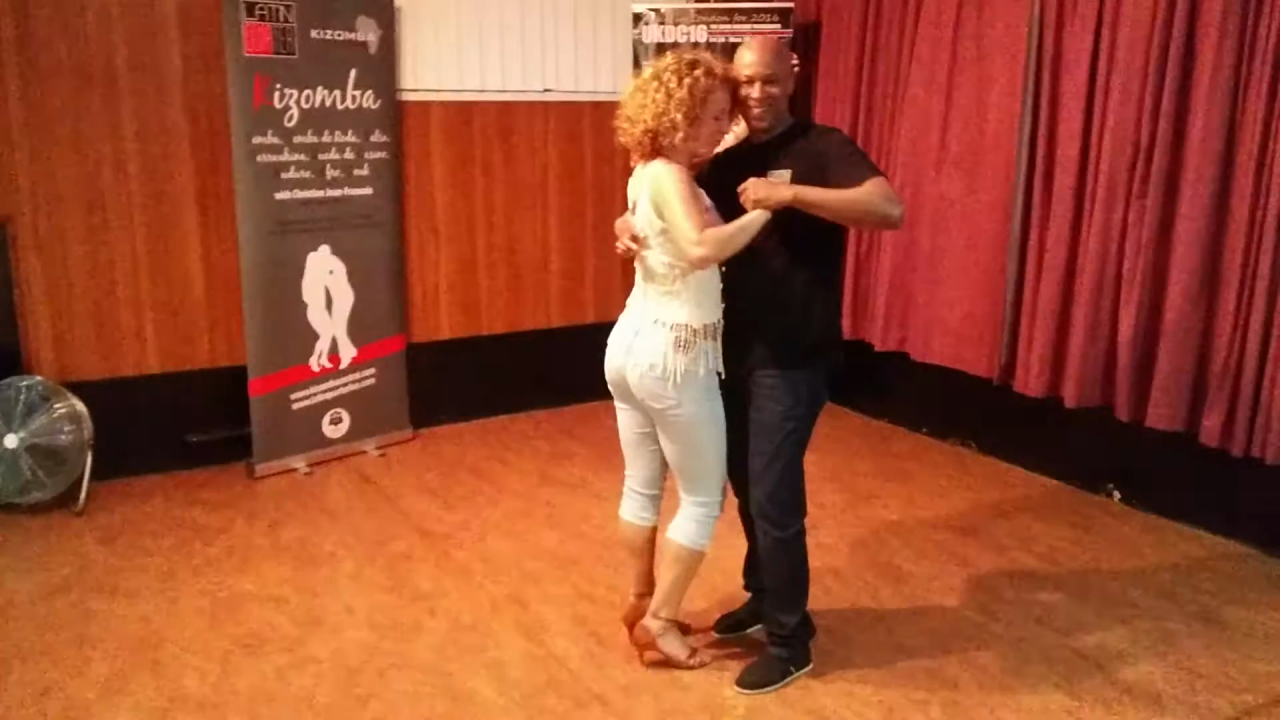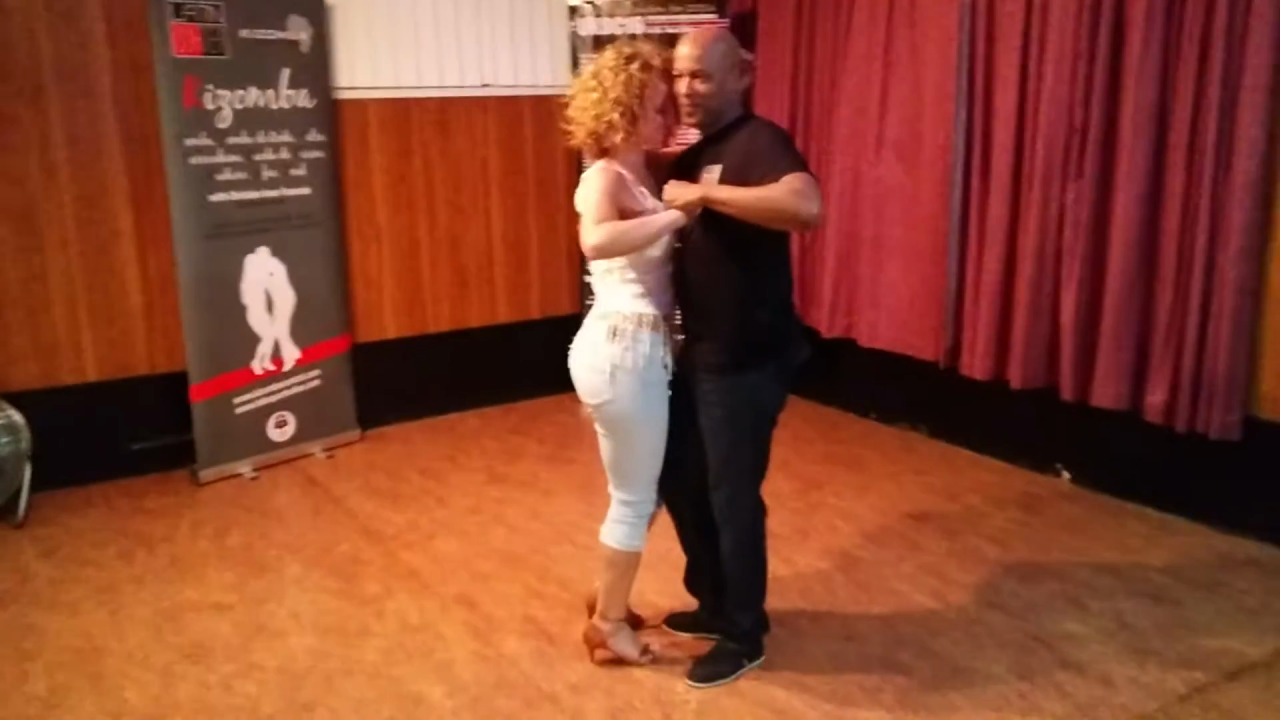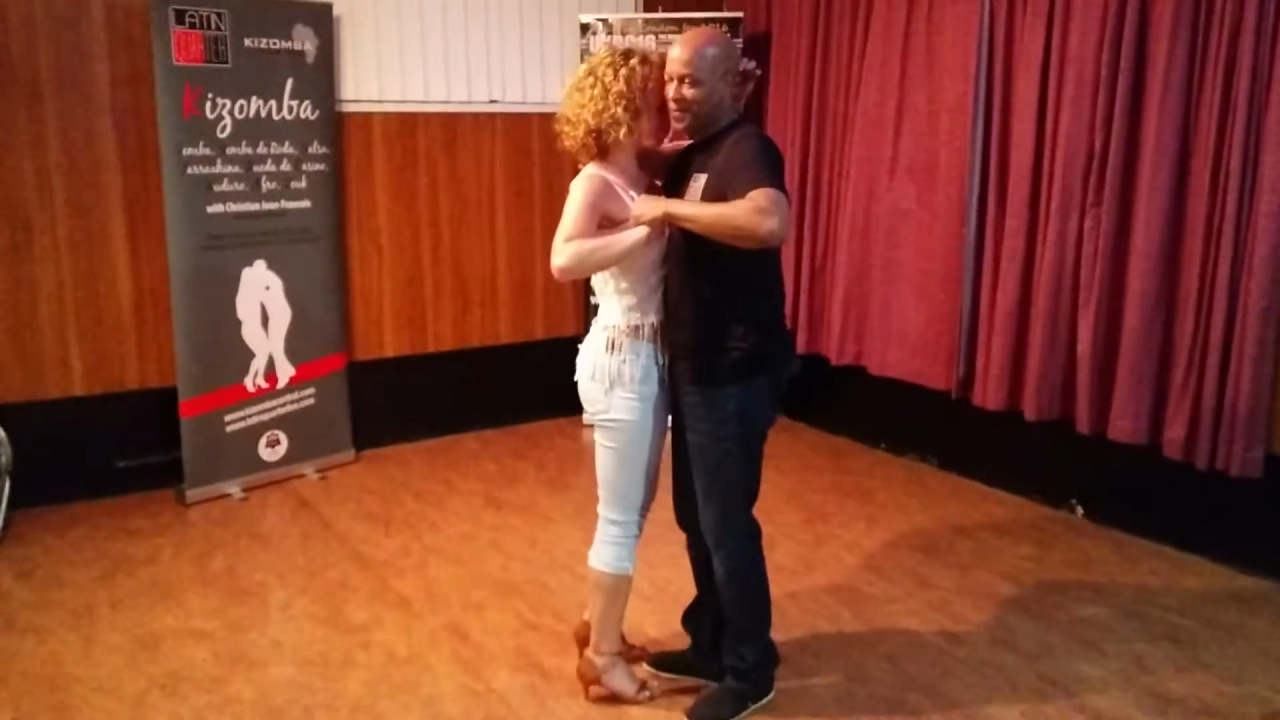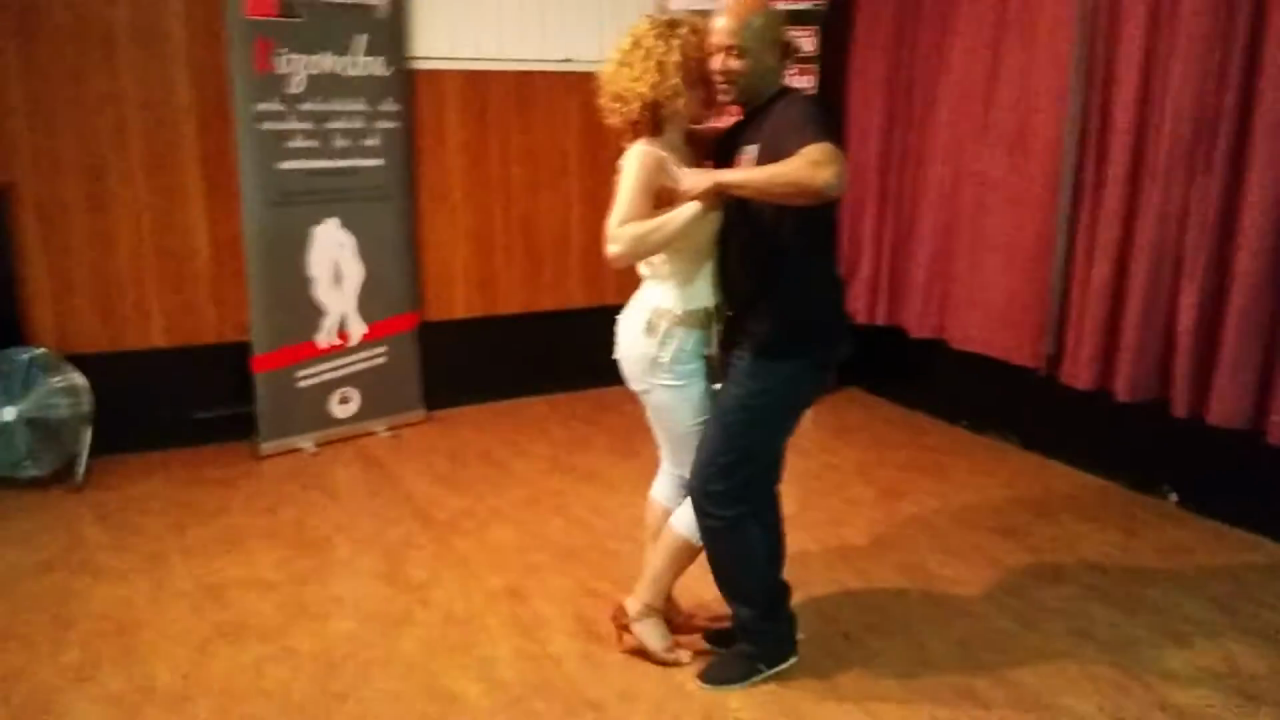
dt=0.7s
person 1, frame 1
left shoulder: (822, 148)
right shoulder: (729, 163)
left elbow: (888, 208)
left wrist: (790, 194)
right wrist: (631, 223)
left hip: (795, 356)
right hip: (741, 348)
left knee: (774, 497)
right knee: (746, 486)
left ankle: (789, 640)
right ankle: (763, 594)
person 1, frame 2
left shoulder: (759, 142)
right shoulder: (694, 156)
left elbow: (807, 206)
left wrist: (706, 193)
left hip: (748, 357)
right hip: (701, 350)
left knee: (732, 497)
right knee: (678, 479)
left ankle: (743, 635)
right ankle: (715, 601)
person 1, frame 3
left shoulder: (747, 150)
right shoulder: (689, 157)
left elbow: (768, 223)
left wrist: (669, 208)
left hip: (736, 371)
right hip: (696, 365)
left knee: (726, 524)
right knee: (694, 516)
right ankle: (711, 645)
person 1, frame 4
left shoulder: (793, 117)
right shoulder: (740, 135)
left elbow: (826, 175)
right elbow: (726, 223)
left wrist: (719, 179)
left hip: (788, 339)
right hip: (757, 333)
left knee: (716, 483)
right knee: (748, 483)
left ankle: (758, 635)
right ankle: (767, 624)
person 2, frame 1
left shoulder: (649, 173)
right shoulder: (669, 177)
left elbow: (725, 148)
right elbow: (701, 248)
right wrist: (764, 209)
left hip: (630, 344)
right hip: (676, 358)
left knee: (641, 486)
right knee: (703, 499)
left ankle: (640, 602)
right ankle: (659, 620)
person 2, frame 2
left shoulder: (642, 171)
right shoulder: (604, 178)
right elbow: (597, 241)
right wrist: (679, 212)
left hip: (638, 347)
right hip: (621, 350)
left knee: (648, 484)
right knee: (635, 497)
left ankle: (609, 599)
right ankle: (607, 624)
person 2, frame 3
left shoulder: (642, 177)
right shoulder: (595, 183)
right elbow: (564, 261)
right wrist: (647, 228)
left hip: (647, 354)
right hip: (621, 357)
left knee: (634, 503)
right knee: (622, 515)
left ankle: (596, 624)
right ankle: (602, 656)
person 2, frame 4
left shoulder: (685, 151)
right shoulder: (646, 159)
right elbow: (618, 246)
right wrist: (701, 203)
left hip: (676, 331)
right hip: (664, 337)
left knee: (679, 472)
left ankle: (654, 593)
right ankle: (641, 604)
